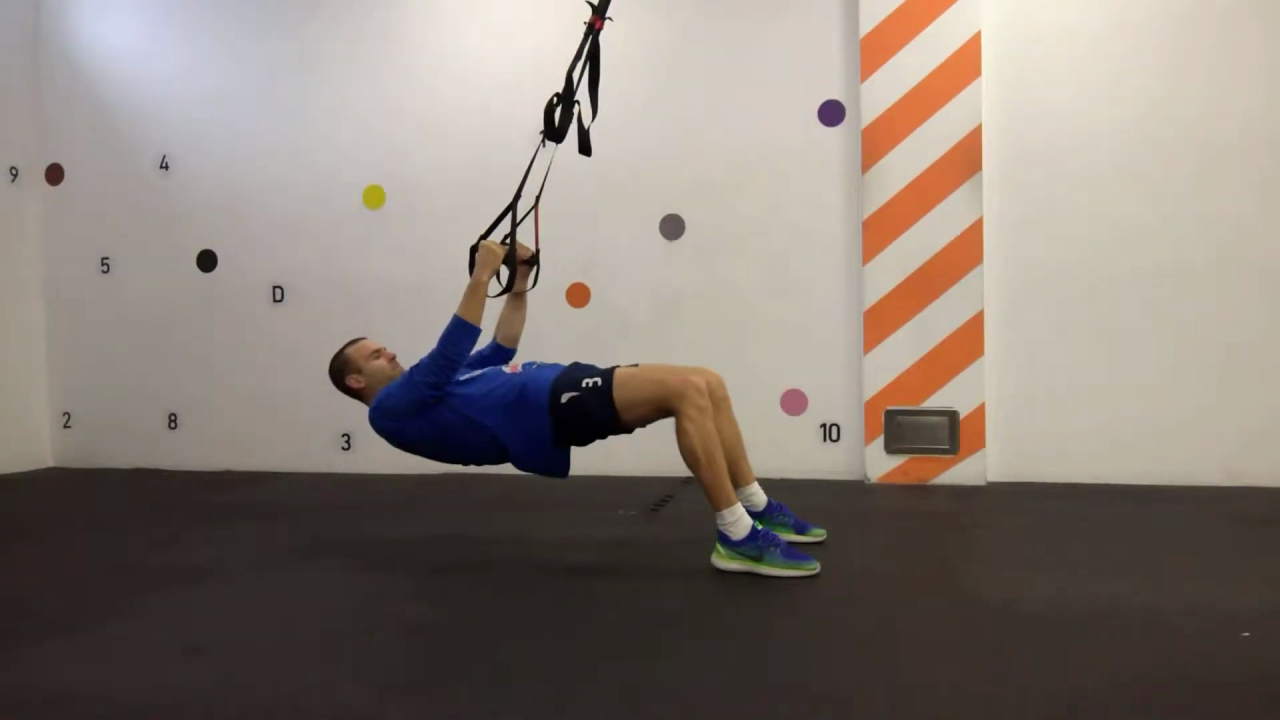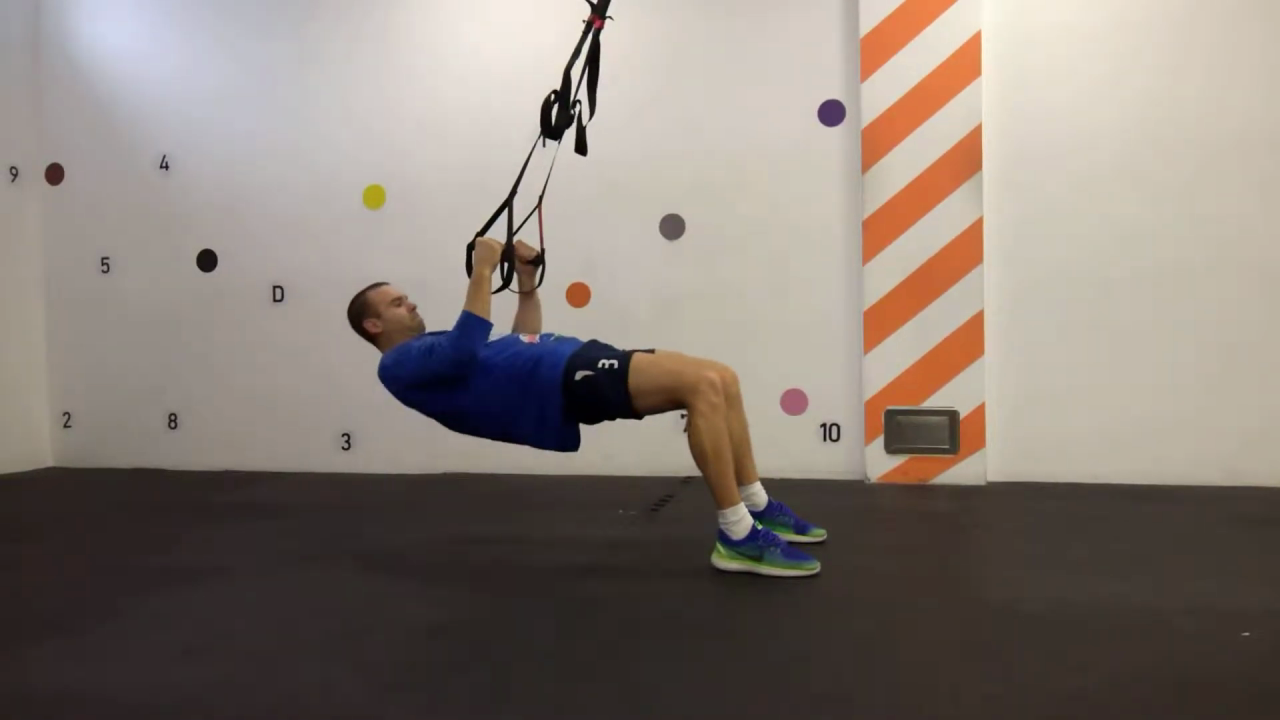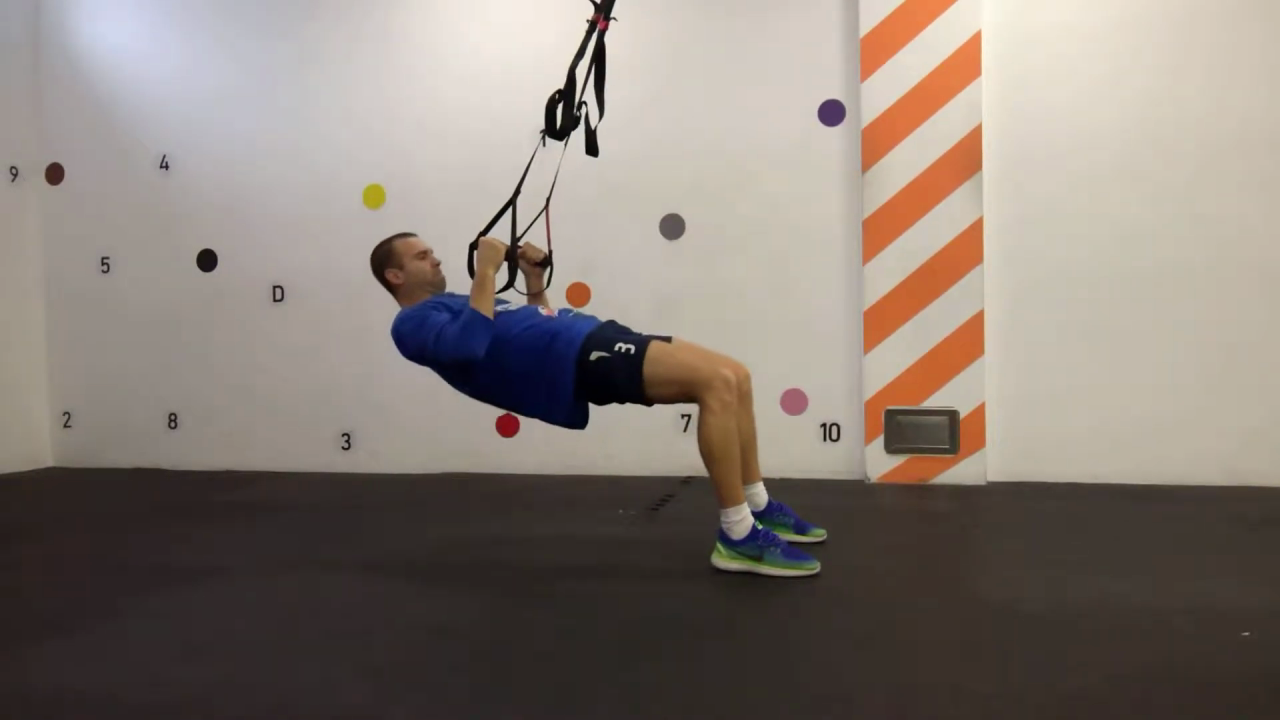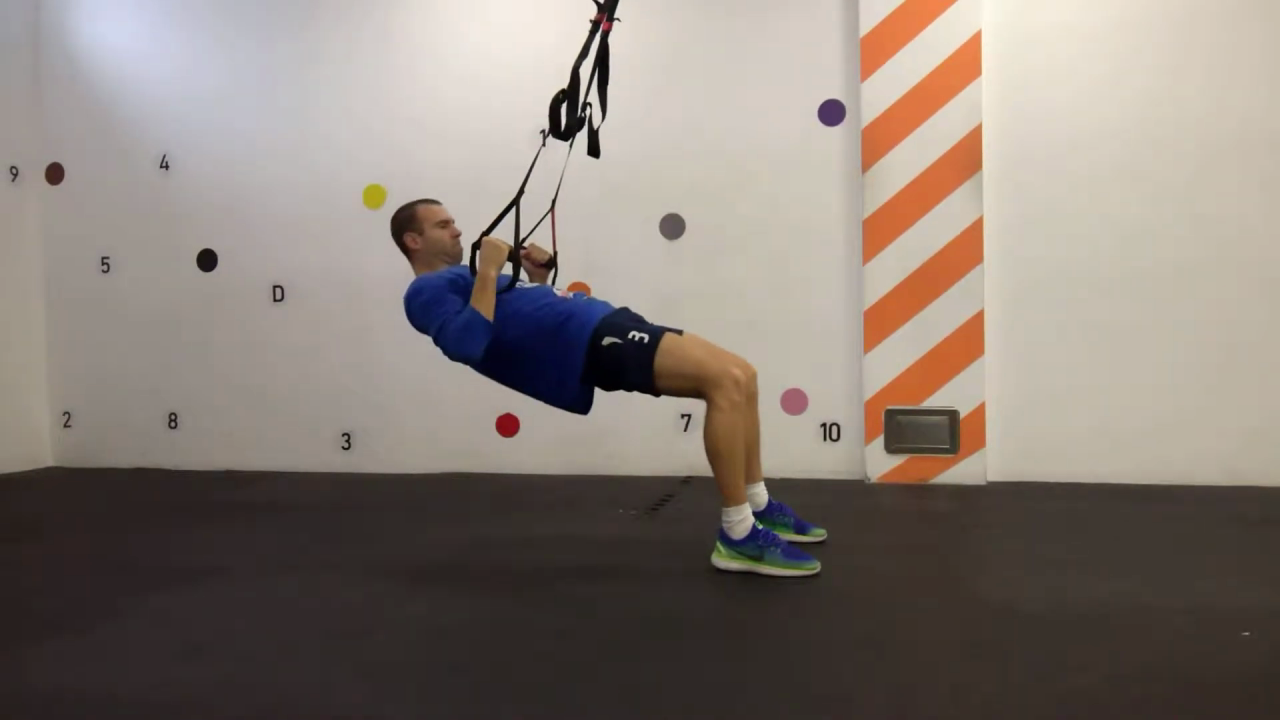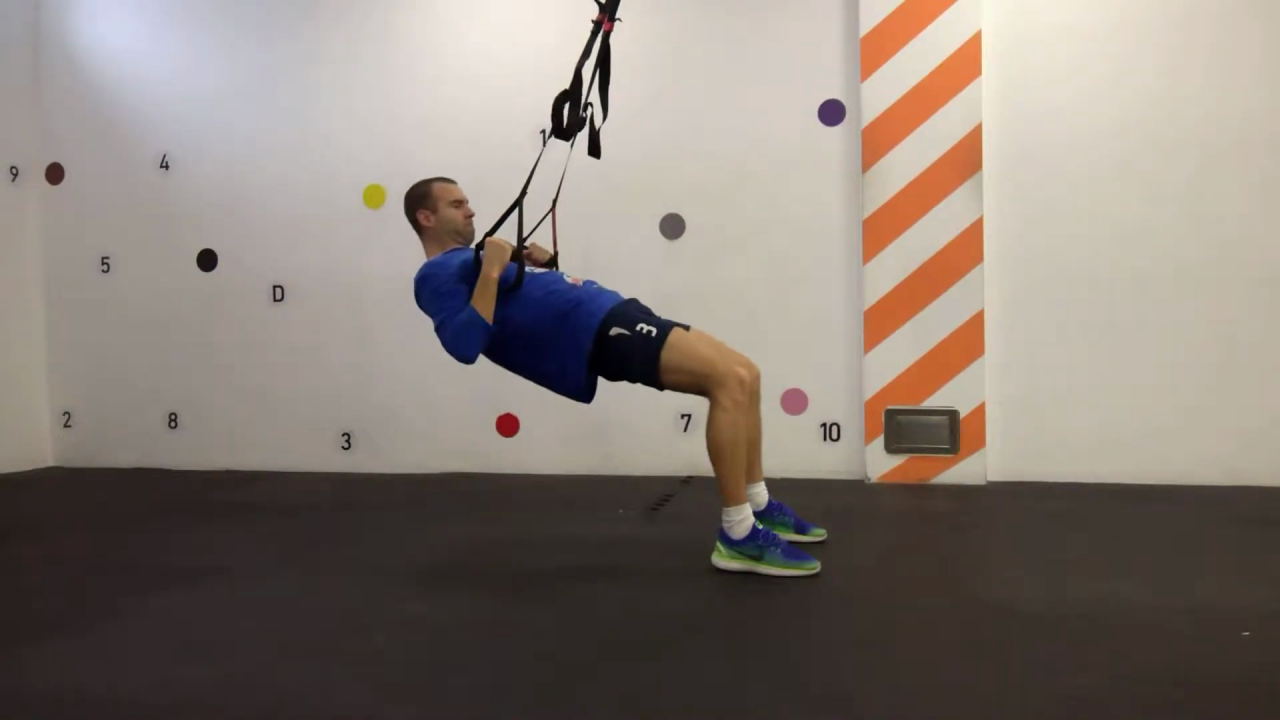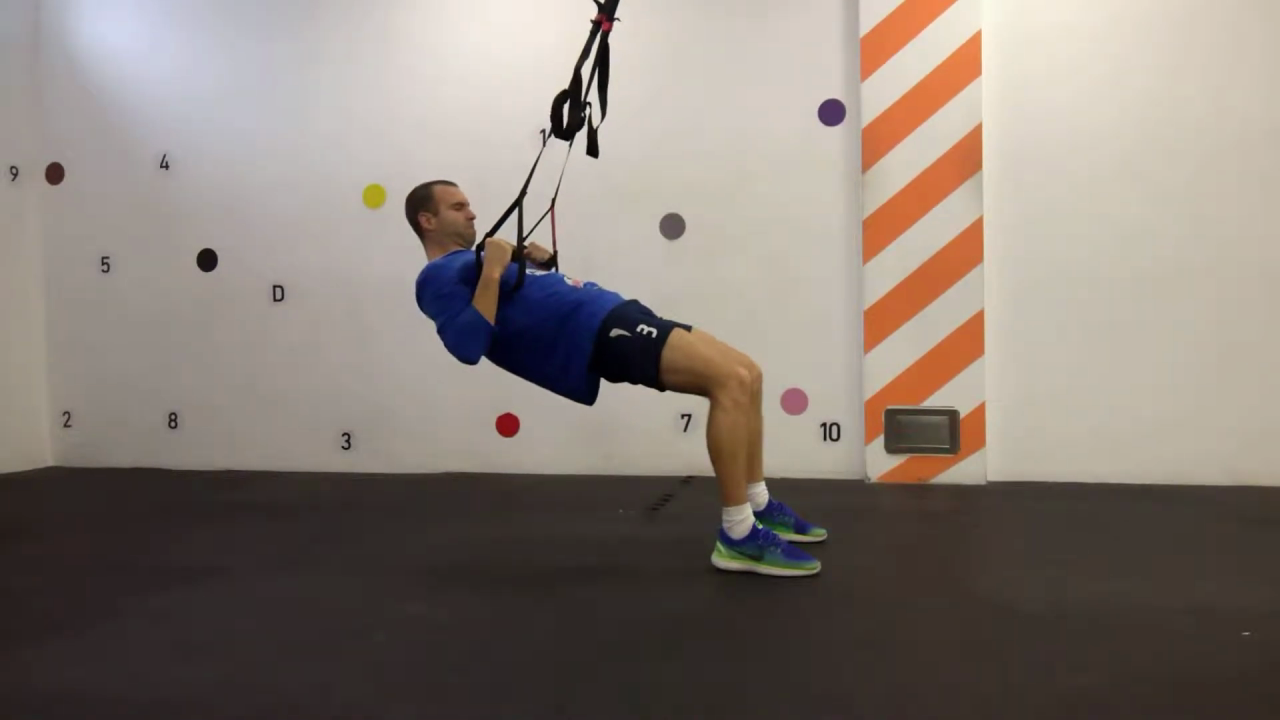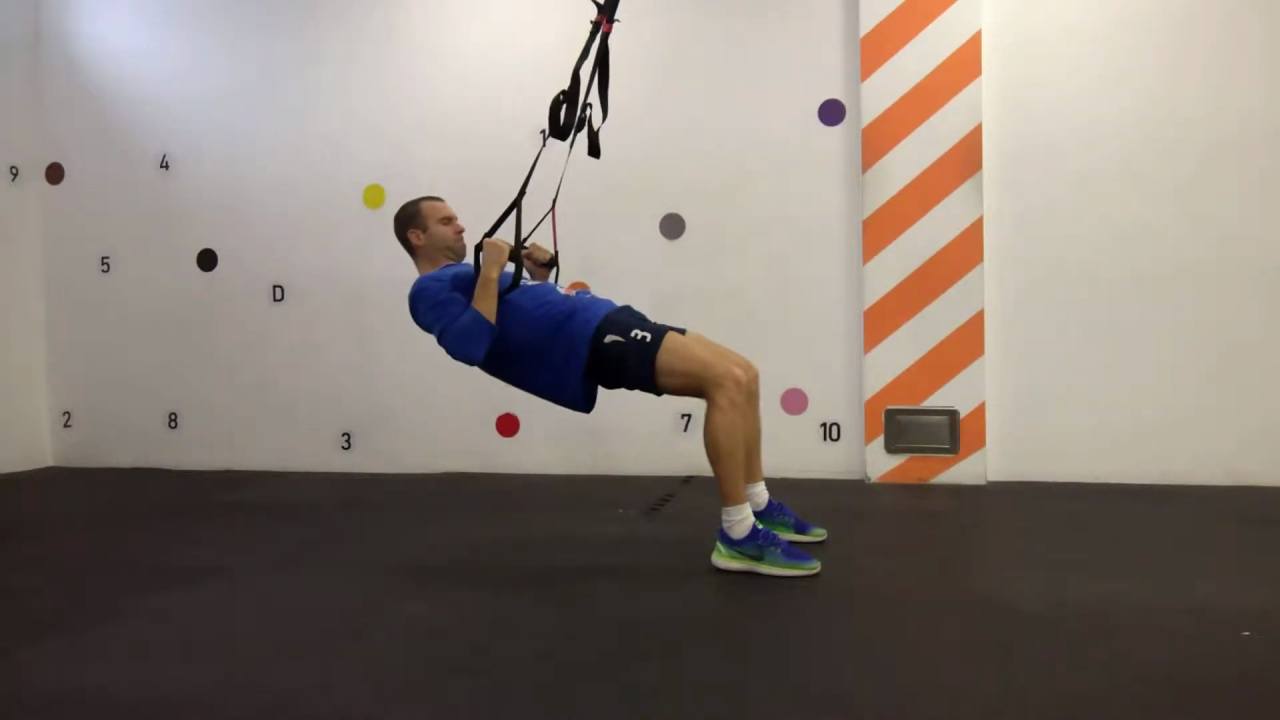
dt=0.3s
person 1, frame 1
left shoulder: (426, 392)
right shoulder: (392, 411)
left elbow: (499, 351)
right elbow: (447, 354)
left wrist: (518, 283)
right wrist: (480, 277)
left hip: (559, 389)
right hip: (548, 409)
left knee: (707, 384)
right knee: (689, 390)
left ankle: (758, 510)
right ankle: (738, 536)
person 1, frame 2
left shoulder: (432, 349)
right shoulder: (401, 368)
left elbow: (522, 344)
right elbow: (467, 349)
left wrist: (526, 280)
right wrist: (481, 272)
left hip: (572, 363)
right hip: (561, 381)
left knee: (721, 380)
right knee: (705, 385)
left ankle: (758, 508)
right ankle: (738, 537)
person 1, frame 3
left shoulder: (444, 307)
right shoulder: (413, 325)
right elbow: (469, 347)
left wrist: (534, 282)
right wrist: (485, 272)
left hip: (589, 339)
right hip: (575, 358)
left knee: (734, 377)
right knee: (718, 383)
left ankle: (758, 508)
right ankle: (738, 536)
person 1, frame 4
left shoulder: (456, 280)
right shoulder: (427, 293)
right elbow: (466, 346)
left wrist: (538, 279)
right wrist: (488, 271)
left hip: (600, 325)
right hip: (585, 342)
left knee: (739, 376)
right knee: (727, 381)
left ankle: (758, 507)
right ankle: (738, 536)
person 1, frame 5
left shoulder: (463, 264)
right shoulder: (438, 275)
right elbow: (465, 345)
left wrist: (539, 270)
right wrist: (491, 271)
left hip: (607, 315)
right hip: (591, 331)
left knee: (743, 376)
right knee: (730, 381)
left ankle: (758, 506)
right ankle: (739, 535)
person 1, frame 6
left shoulder: (465, 264)
right shoulder: (438, 277)
right elbow: (468, 346)
left wrist: (538, 271)
right wrist: (492, 271)
left hip: (608, 317)
right hip: (594, 334)
left knee: (744, 375)
right knee: (731, 379)
left ankle: (759, 506)
right ankle: (739, 535)
person 1, frame 7
left shoulder: (456, 278)
right shoulder: (431, 290)
right elbow: (469, 347)
left wrist: (539, 276)
right wrist: (490, 271)
left hip: (603, 323)
right hip: (587, 339)
left knee: (741, 376)
right knee: (727, 381)
left ankle: (758, 506)
right ankle: (739, 535)
